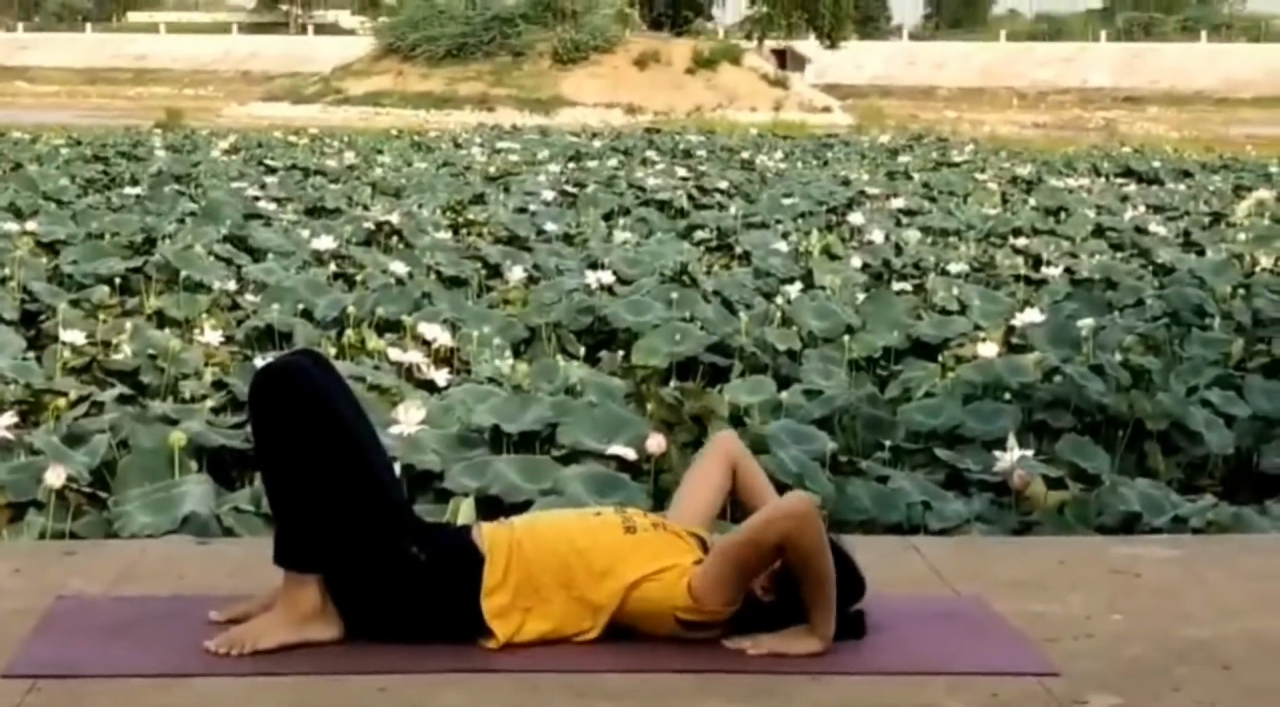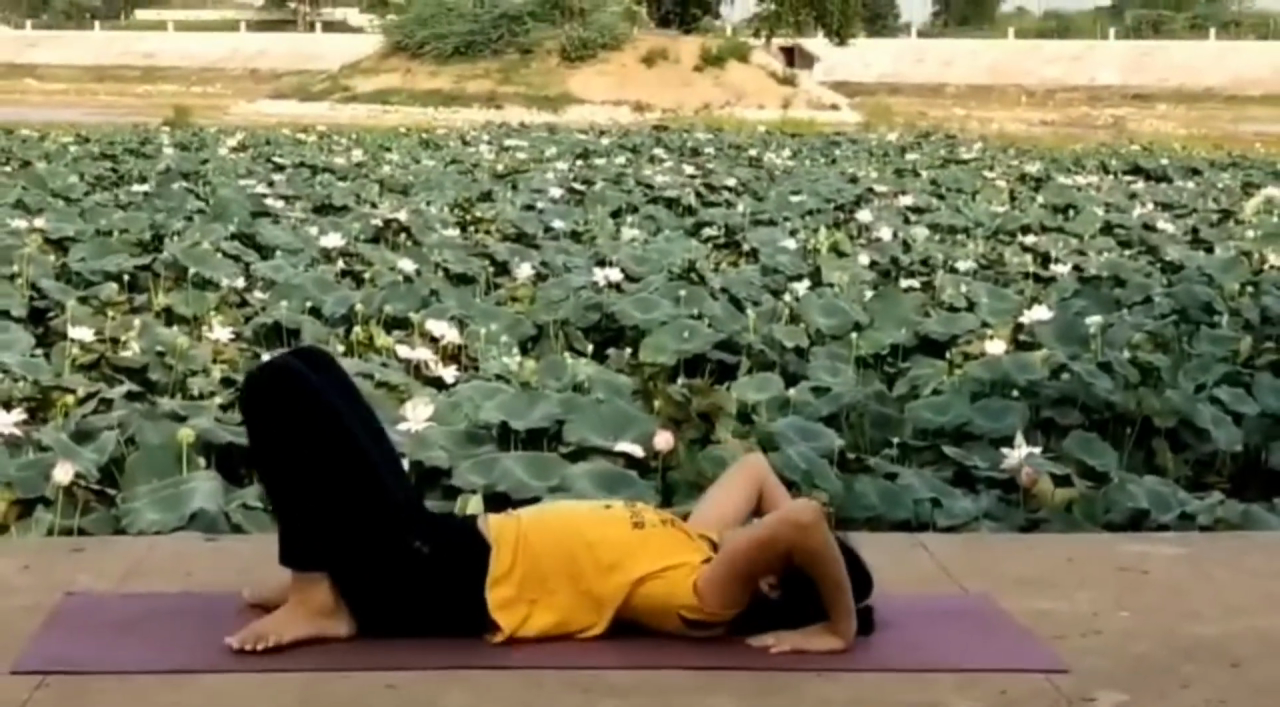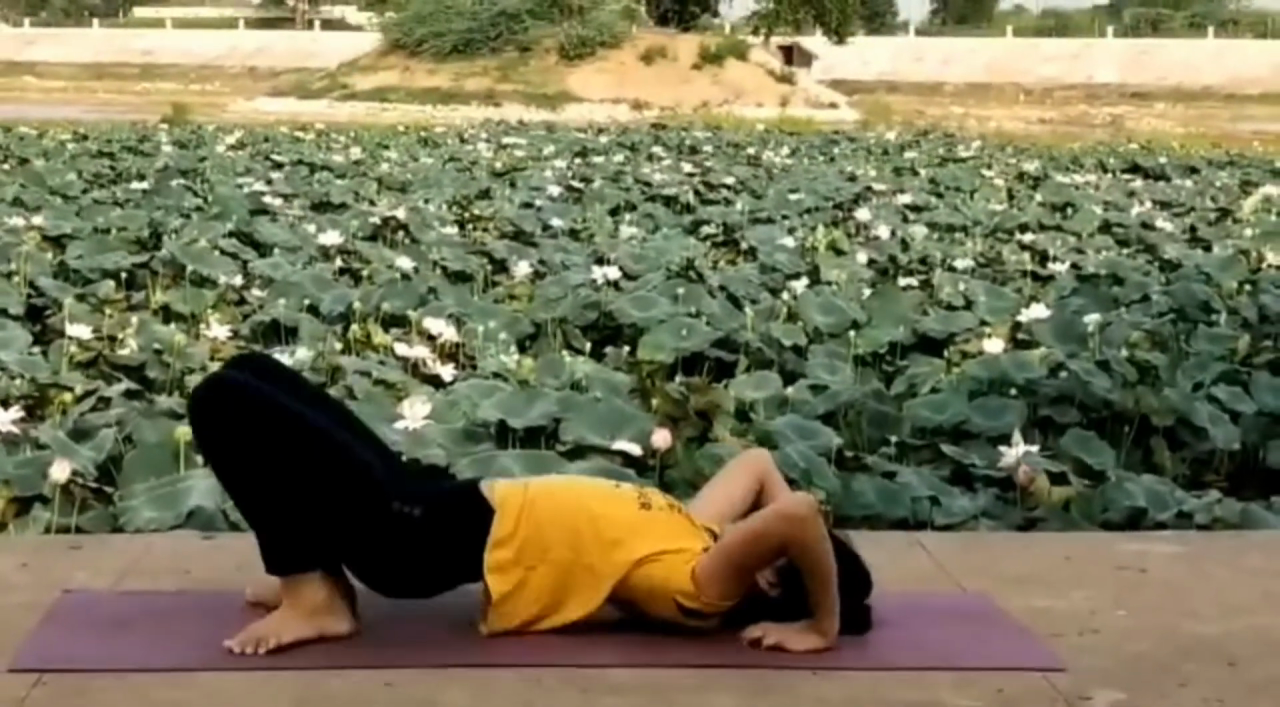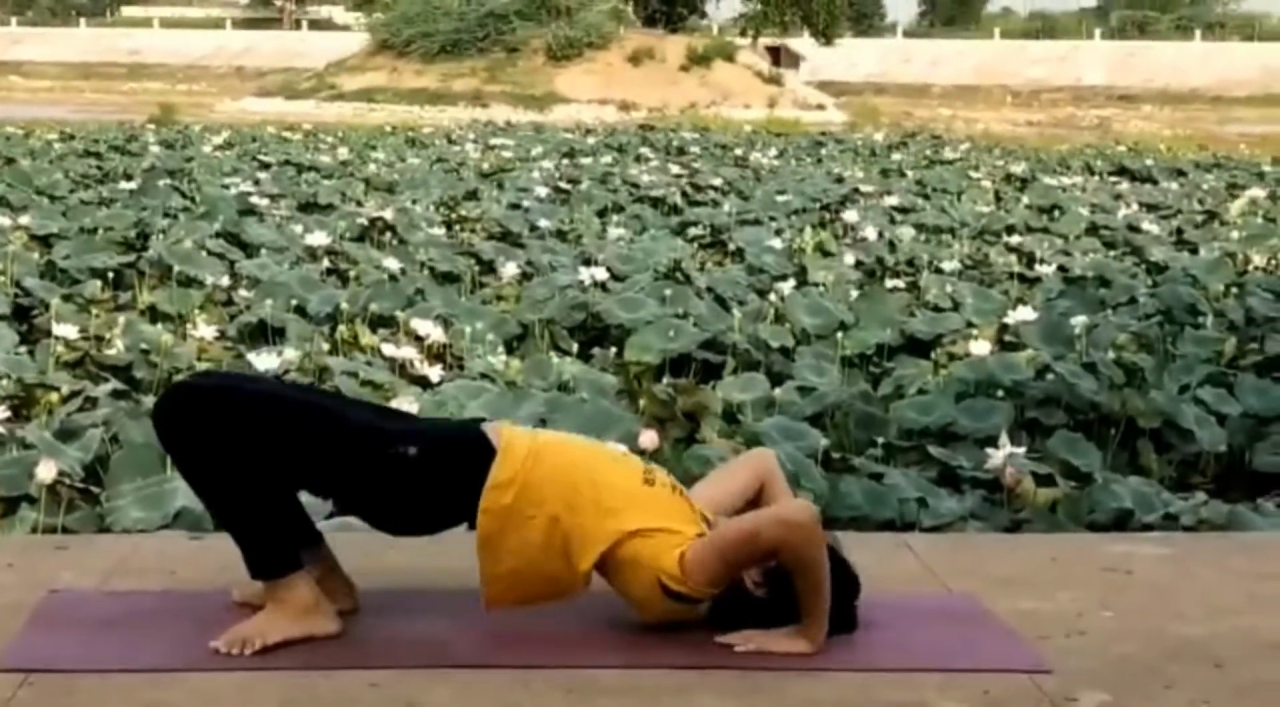
dt=0.2s
person 1, frame 1
left shoulder: (701, 601)
right shoulder: (688, 543)
right elbow: (725, 444)
left wrist: (820, 630)
right wrist: (782, 526)
left hip: (427, 589)
right hip: (438, 558)
left knee: (285, 388)
right knee: (302, 374)
left ankle: (307, 608)
right ankle: (307, 586)
person 1, frame 2
left shoulder: (707, 599)
right shoulder: (701, 545)
left elbow: (803, 518)
right elbow: (752, 465)
left wrist: (841, 628)
right wrist: (801, 534)
left hip: (435, 578)
right hip: (449, 547)
left knee: (278, 387)
right knee: (303, 369)
left ankle: (317, 603)
right ankle: (321, 580)
person 1, frame 3
left shoulder: (698, 590)
right shoulder: (702, 534)
right elbow: (756, 459)
left wrist: (824, 627)
left hip: (449, 537)
right hip: (455, 511)
left knee: (223, 401)
right knee: (251, 378)
left ankle: (312, 599)
right ankle: (315, 575)
person 1, frame 4
left shoulder: (684, 575)
right shoulder: (693, 524)
right elbow: (761, 457)
right hip: (470, 460)
left ankle: (299, 597)
right ankle: (313, 573)
